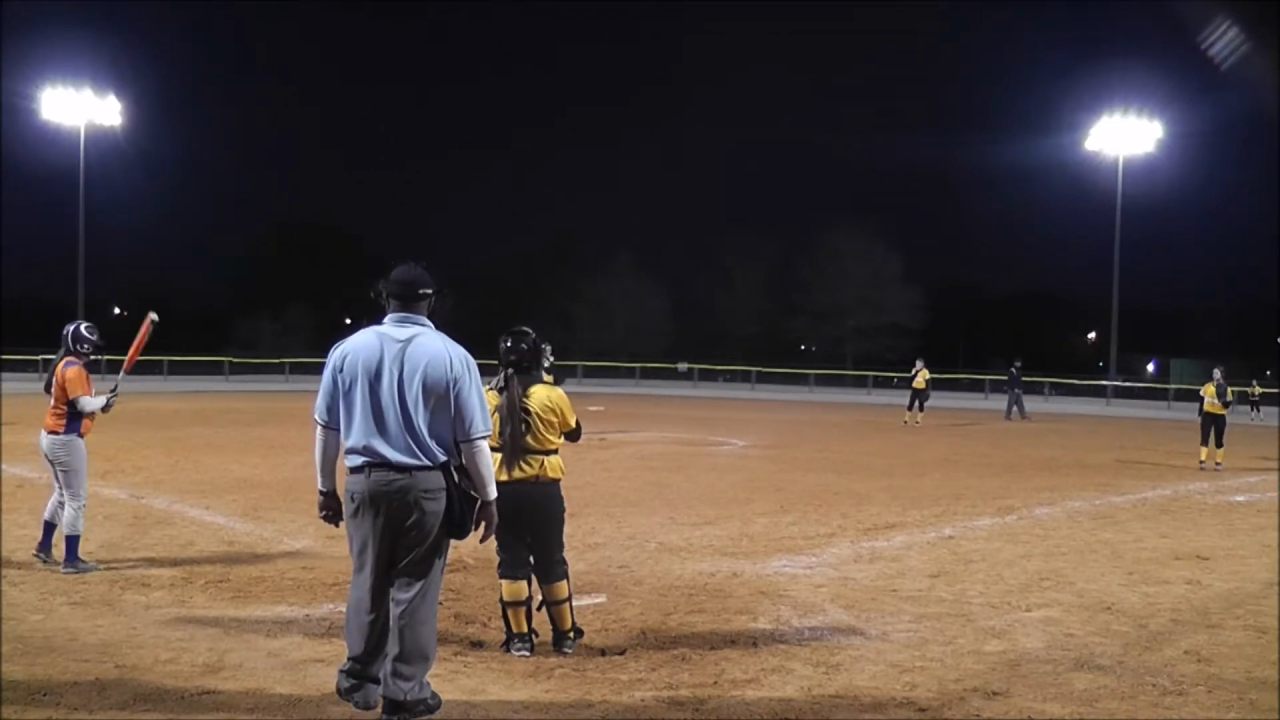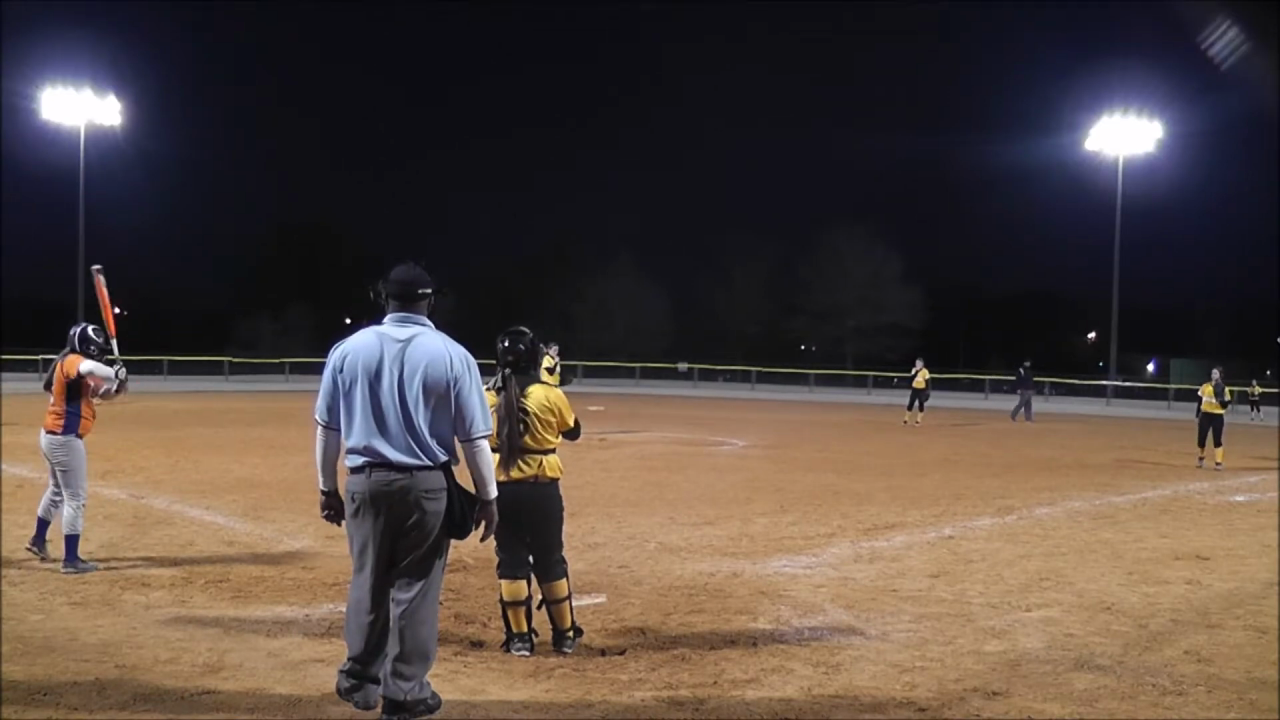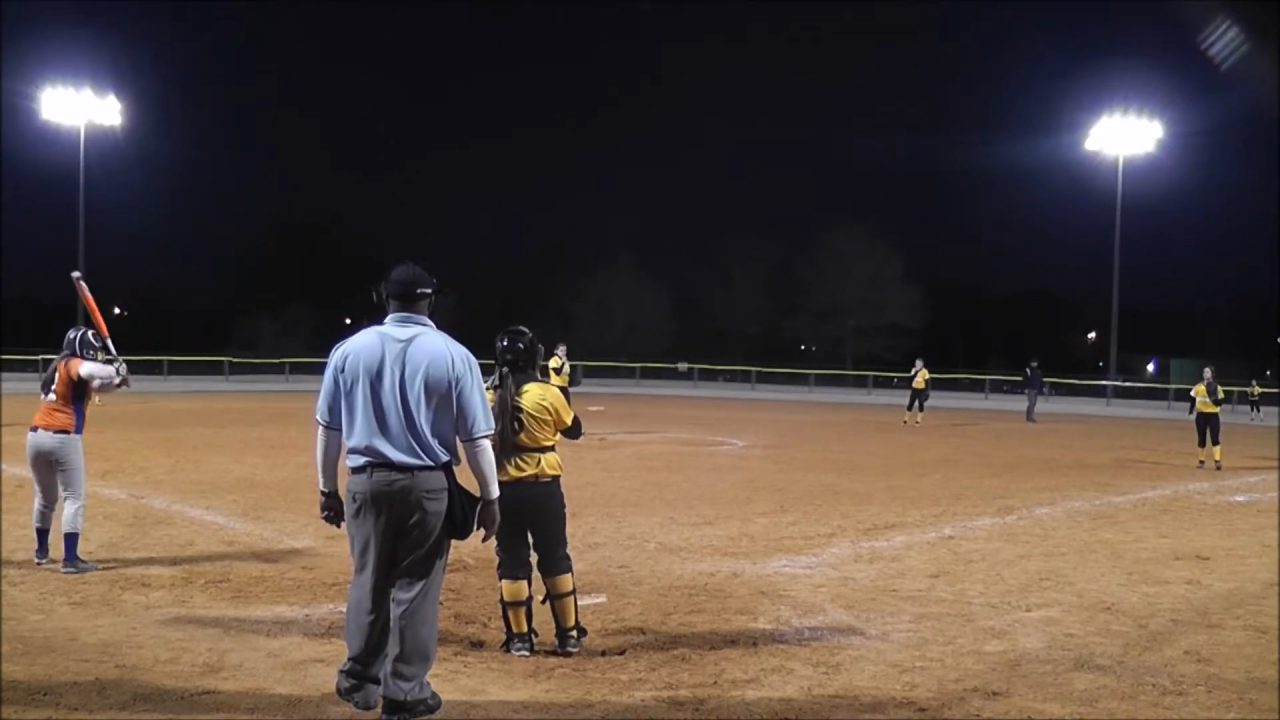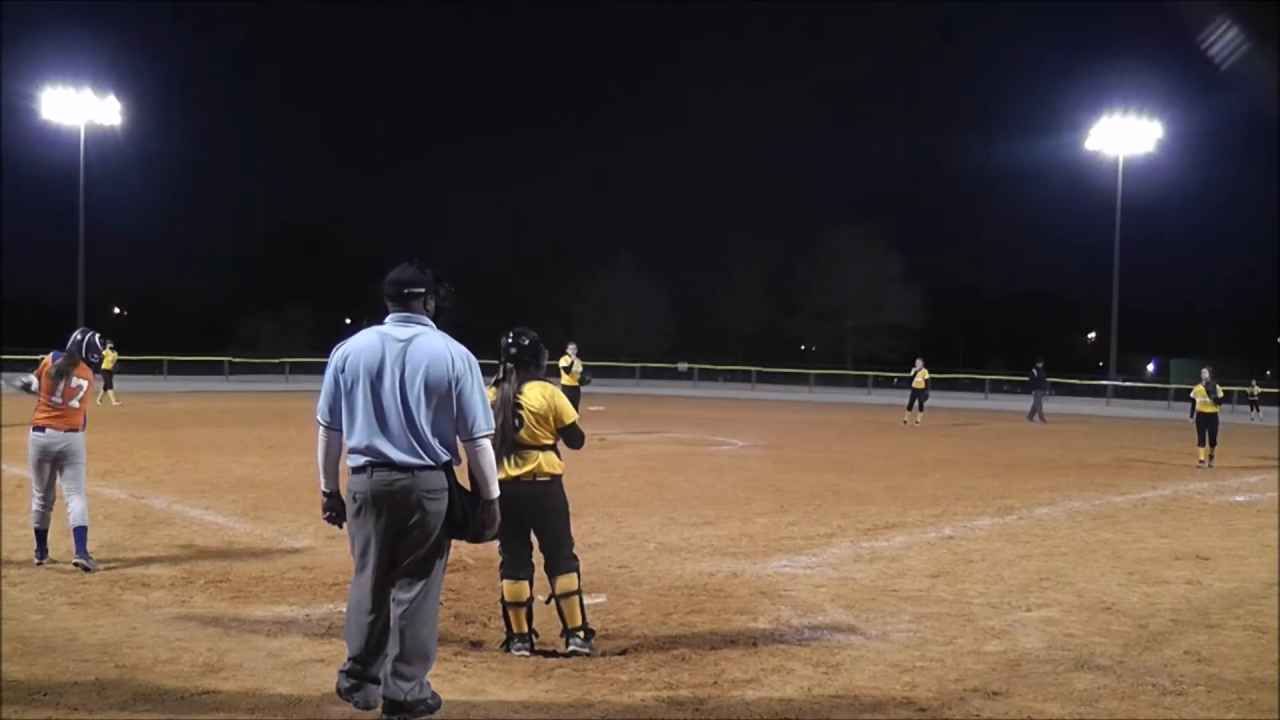
dt=0.3s
person 1, frame 1
left shoulder: (348, 349)
right shoulder: (451, 355)
left elbow: (327, 428)
right elbow: (473, 439)
left wrist: (326, 488)
right wrist: (488, 497)
left hip: (366, 483)
right hip: (426, 485)
left knee: (368, 582)
right knee: (414, 587)
left ankle: (360, 681)
person 1, frame 2
left shoulder: (348, 349)
right shoulder: (451, 354)
left elbow: (327, 428)
right elbow: (474, 438)
left wrist: (328, 488)
right wrist: (488, 497)
left hip: (366, 482)
right hip: (426, 485)
left knee: (368, 583)
right knee: (415, 587)
left ankle: (360, 681)
person 1, frame 3
left shoulder: (350, 349)
right shoulder: (453, 354)
left elbow: (328, 429)
right elbow: (476, 438)
left wrist: (328, 489)
right wrist: (489, 497)
left hip: (367, 482)
right hip: (428, 485)
left knee: (368, 583)
right knee: (416, 587)
left ankle: (360, 681)
person 1, frame 4
left shoulder: (350, 349)
right shoulder: (453, 354)
left elbow: (329, 429)
right elbow: (476, 438)
left wrist: (329, 490)
right wrist: (490, 497)
left hip: (367, 482)
right hip: (428, 484)
left knee: (369, 582)
right knee: (416, 587)
left ankle: (360, 681)
person 2, frame 1
left shoulder: (488, 396)
right shoulder: (553, 395)
right elbow: (574, 434)
left hip: (502, 489)
right hip: (543, 489)
left knee: (512, 562)
right knee: (551, 562)
left ankle: (519, 638)
right ankle: (565, 634)
person 2, frame 2
left shoulder: (487, 396)
right shoulder: (550, 395)
right elbow: (573, 432)
left hip: (501, 489)
right hip: (542, 489)
left knee: (511, 562)
right knee: (551, 561)
left ankle: (519, 638)
right ankle: (565, 634)
person 2, frame 3
left shoulder: (486, 396)
right shoulder: (547, 393)
right elbow: (574, 430)
left hip: (502, 489)
right hip: (542, 488)
left knee: (512, 561)
right knee: (555, 559)
left ankle: (519, 638)
right ankle: (568, 634)
person 2, frame 4
left shoulder: (489, 397)
right shoulder: (547, 393)
right elbow: (576, 439)
right wrist: (566, 436)
left hip: (503, 488)
right hip: (543, 487)
left knee: (514, 561)
right knee: (561, 558)
left ankle: (520, 638)
right ankle: (576, 634)
person 3, frame 1
left shoulder: (63, 365)
right shoulder: (74, 368)
right elbow: (83, 404)
left wrist: (101, 401)
right wrist: (104, 400)
left hip: (50, 437)
right hip: (66, 440)
left knee: (62, 494)
right knee: (75, 499)
left ankle: (45, 546)
right ankle: (71, 560)
person 3, frame 2
left shoulder: (86, 372)
right shoulder: (70, 362)
left elbow: (104, 393)
right elbow: (89, 367)
left wrist: (119, 384)
right wrist: (114, 373)
left hip: (52, 437)
right hip: (64, 439)
left knee: (57, 490)
right knee: (75, 499)
left ankle: (38, 541)
right ankle: (71, 560)
person 3, frame 3
left shoulder: (62, 365)
right shoulder: (74, 364)
left elbow: (98, 385)
right elbow: (90, 371)
left wrist: (117, 379)
right wrist: (115, 370)
left hip: (37, 437)
right hip: (64, 440)
left knee: (45, 496)
right knee: (74, 499)
left ankle: (42, 552)
right ankle: (70, 559)
person 3, frame 4
left shoulder: (51, 360)
right shoulder: (89, 374)
left elbow: (40, 384)
left wrist: (31, 384)
right wrist: (35, 384)
left hip: (42, 435)
right hip: (73, 438)
left knee: (42, 496)
right knee: (77, 496)
left ankle: (41, 551)
right ankle: (81, 552)
